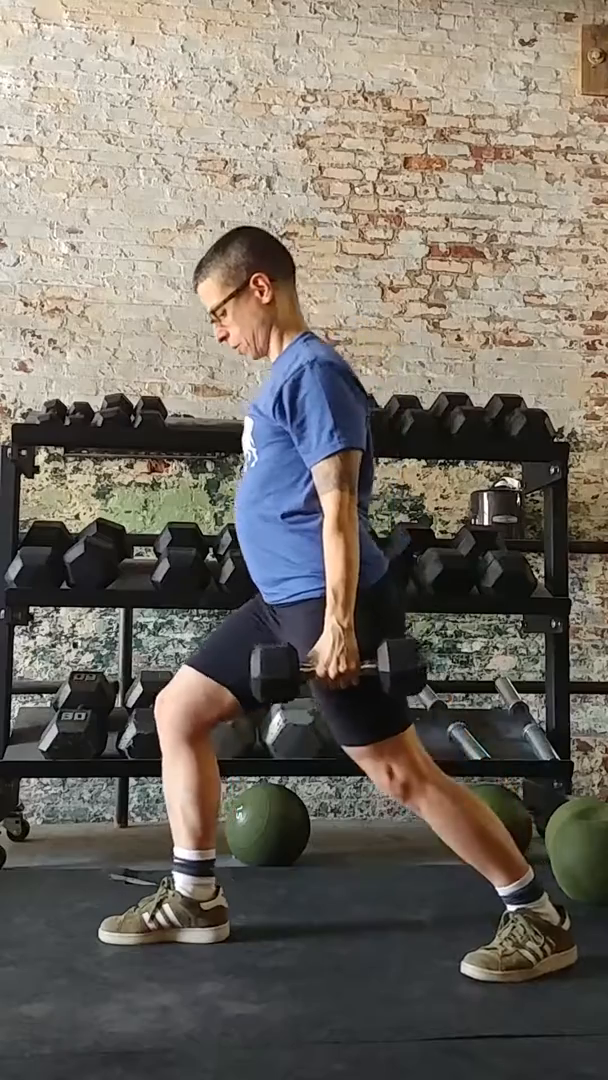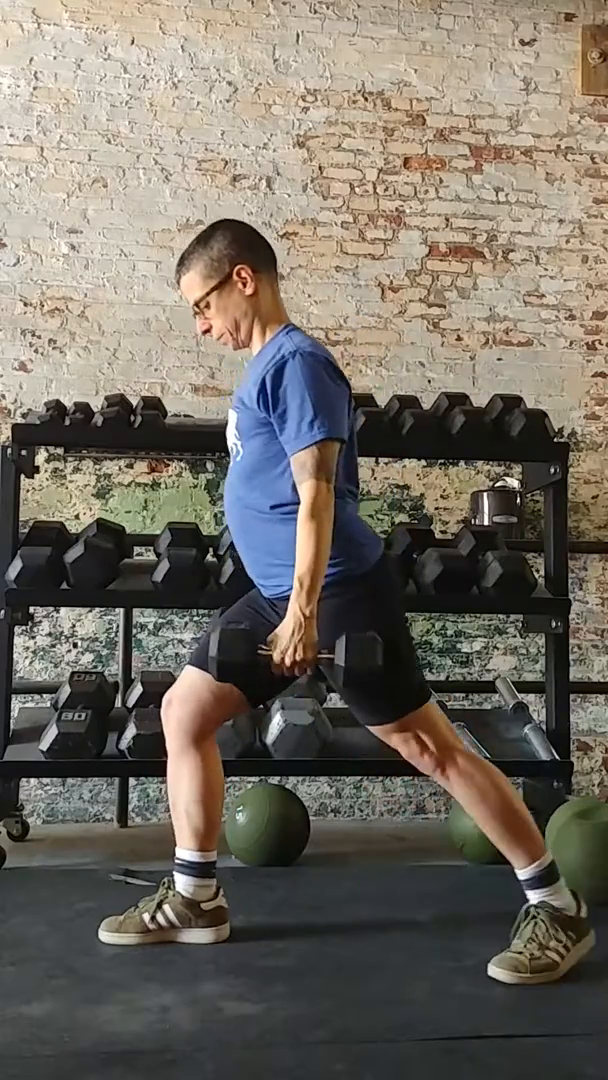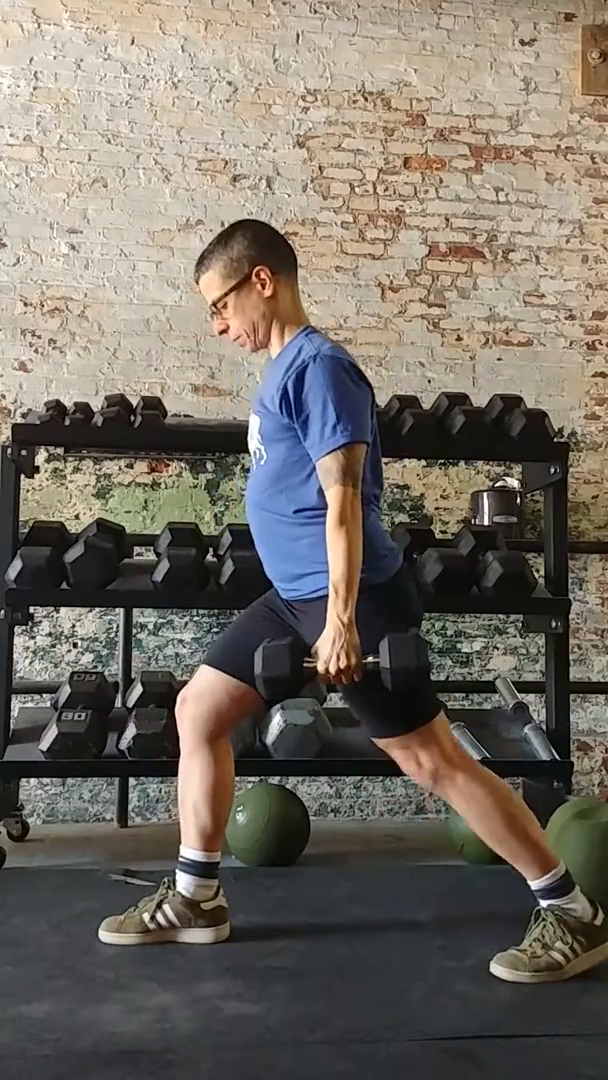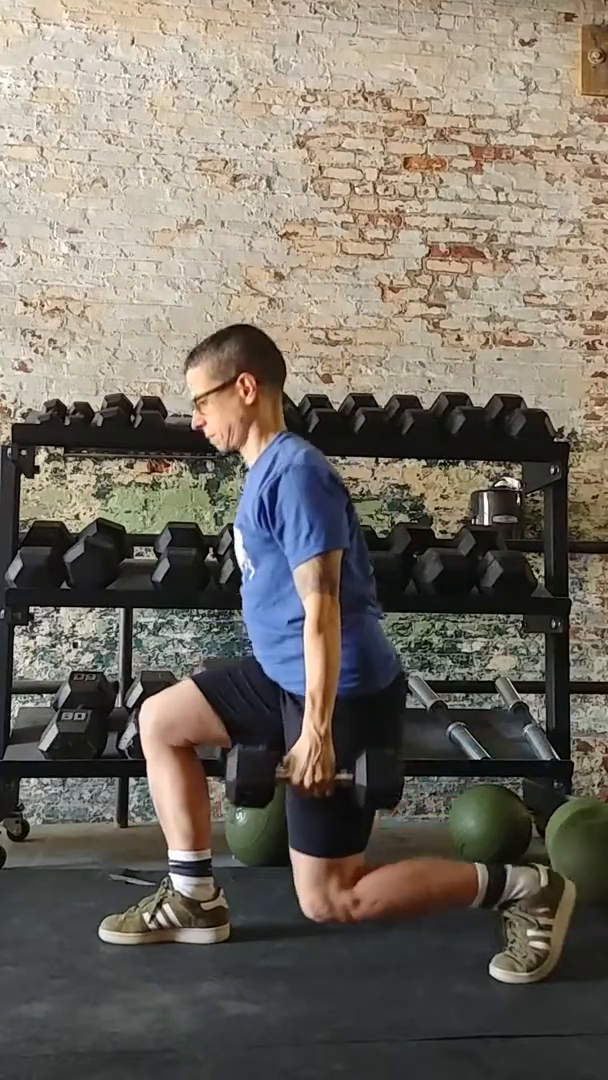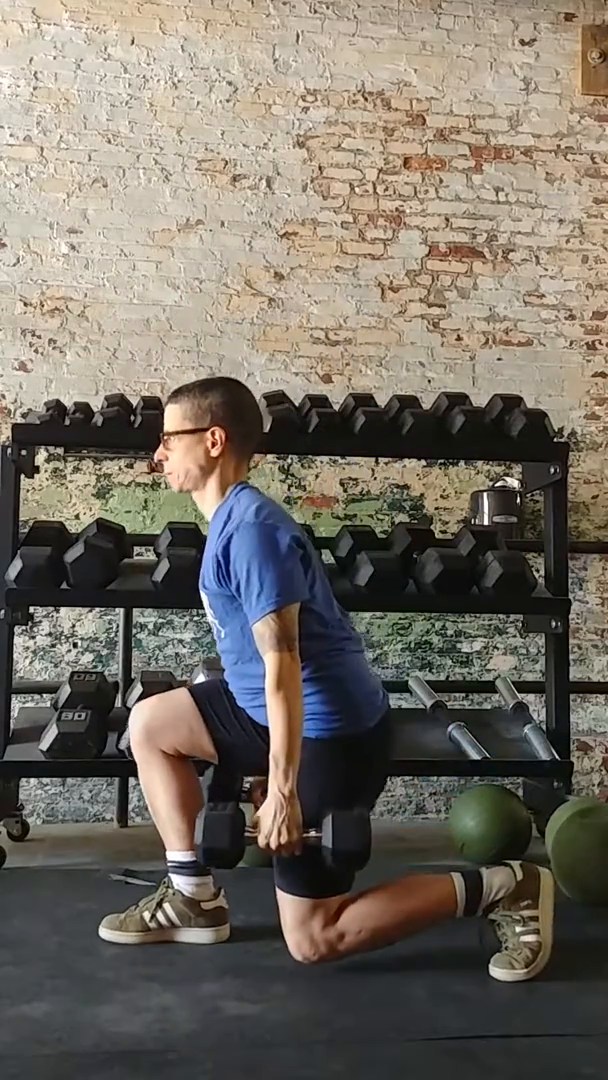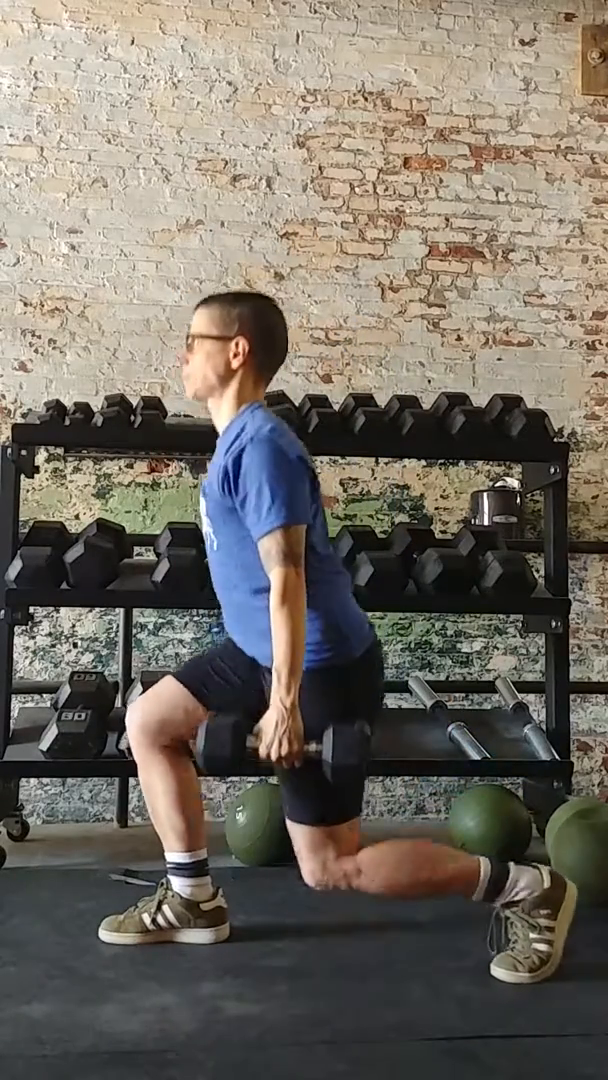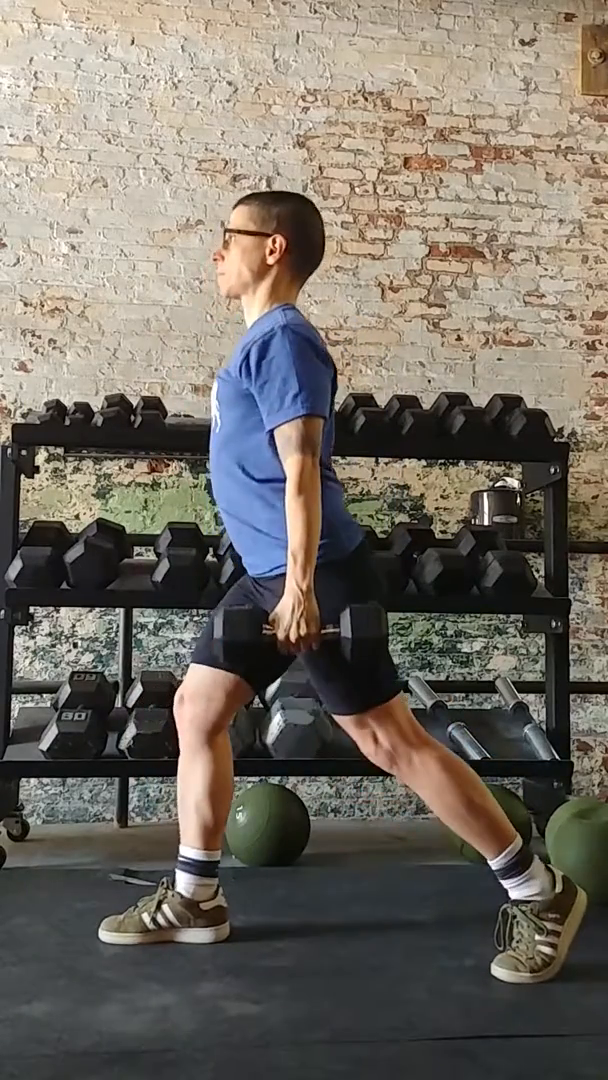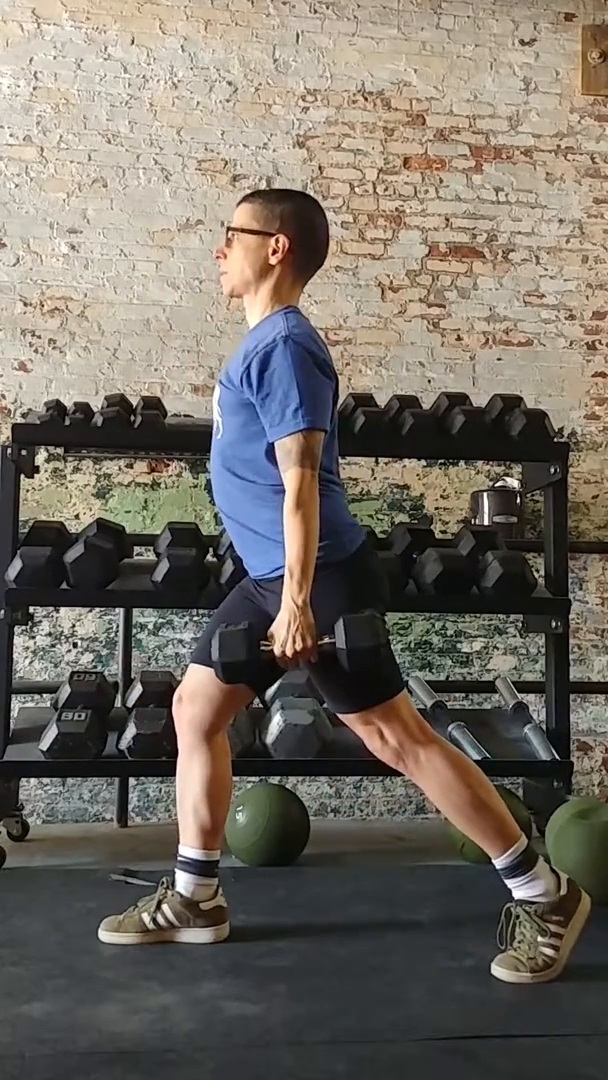
dt=0.5s
person 1, frame 1
left shoulder: (314, 372)
right shoulder: (283, 376)
left elbow: (341, 507)
left wrist: (340, 625)
left hip: (329, 603)
right hip: (281, 601)
left knee: (403, 774)
right knee: (177, 712)
left ankle: (538, 920)
right ankle: (194, 898)
person 1, frame 2
left shoulder: (296, 362)
right shoulder: (266, 368)
left elbow: (317, 497)
left wrist: (304, 612)
left hip: (337, 590)
right hip: (276, 590)
left knee: (430, 747)
right knee: (182, 712)
left ankle: (555, 906)
right ankle: (194, 898)
person 1, frame 3
left shoulder: (318, 366)
right shoulder: (285, 368)
left elbow: (343, 501)
left wrist: (343, 616)
left hip: (352, 597)
right hip: (296, 593)
left knee: (435, 761)
right knee: (197, 711)
right ankle: (195, 898)
person 1, frame 4
left shoulder: (296, 473)
right shoulder: (267, 471)
left elbow: (323, 610)
left wrist: (318, 729)
left hip: (344, 692)
right hip: (286, 675)
left knee: (328, 897)
right knee: (159, 721)
left ankle: (526, 890)
right ankle: (194, 898)
person 1, frame 5
left shoulder: (251, 529)
right shoulder: (231, 521)
left elbow: (283, 667)
left wrist: (282, 792)
right wrist: (268, 766)
left hip: (330, 732)
right hip: (284, 715)
left knee: (314, 939)
right knee: (149, 725)
left ankle: (506, 889)
right ankle: (194, 899)
person 1, frame 6
left shoulder: (259, 444)
right shoulder: (237, 440)
left elbow: (288, 580)
left wrist: (284, 702)
right wrist: (268, 685)
left hip: (323, 664)
right hip: (265, 651)
left knee: (330, 864)
right knee: (148, 723)
left ankle: (527, 888)
right ankle: (192, 898)
person 1, frame 7
left shoulder: (282, 338)
right shoulder: (263, 339)
left elbow: (303, 472)
left wrist: (302, 586)
left hip: (315, 573)
right hip: (268, 571)
left knee: (391, 740)
right knee: (196, 712)
left ankle: (540, 893)
right ankle: (193, 900)
person 1, frame 8
left shoulder: (285, 346)
right shoulder: (264, 343)
left elbow: (301, 483)
left wrist: (298, 603)
left hip: (318, 577)
right hip: (269, 575)
left knee: (398, 736)
right knee: (193, 712)
left ankle: (544, 893)
right ankle: (193, 898)
